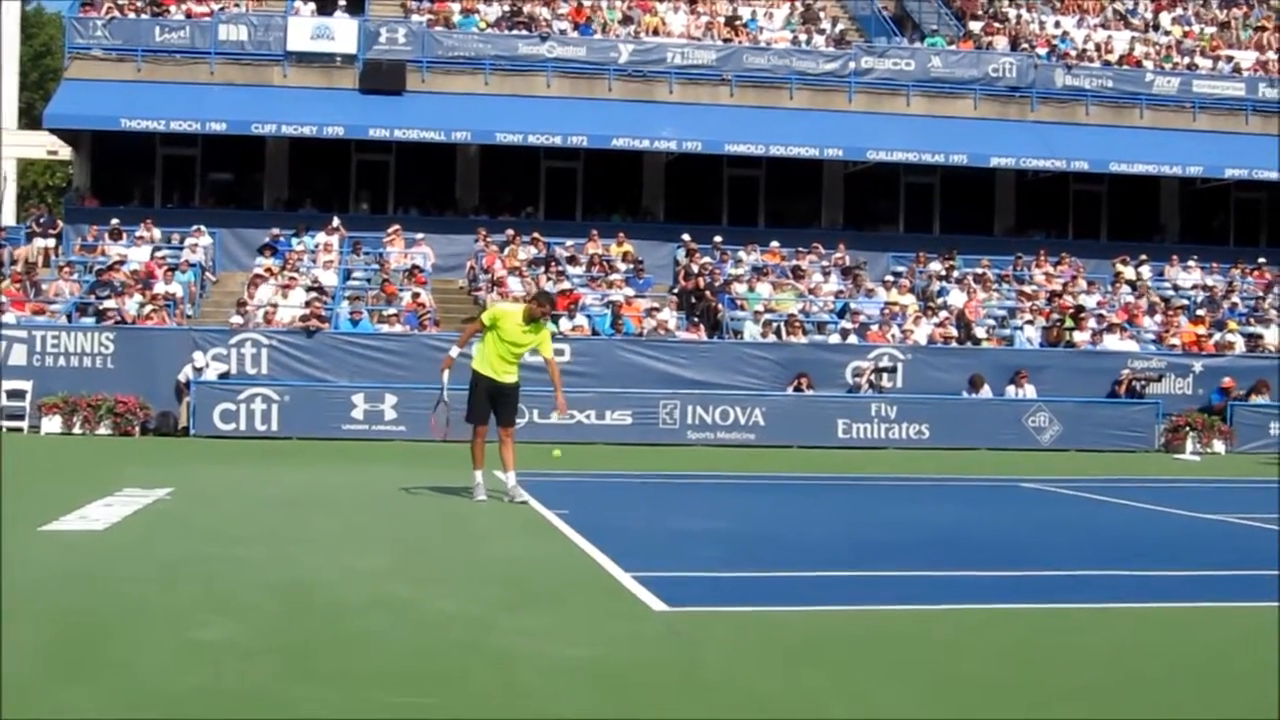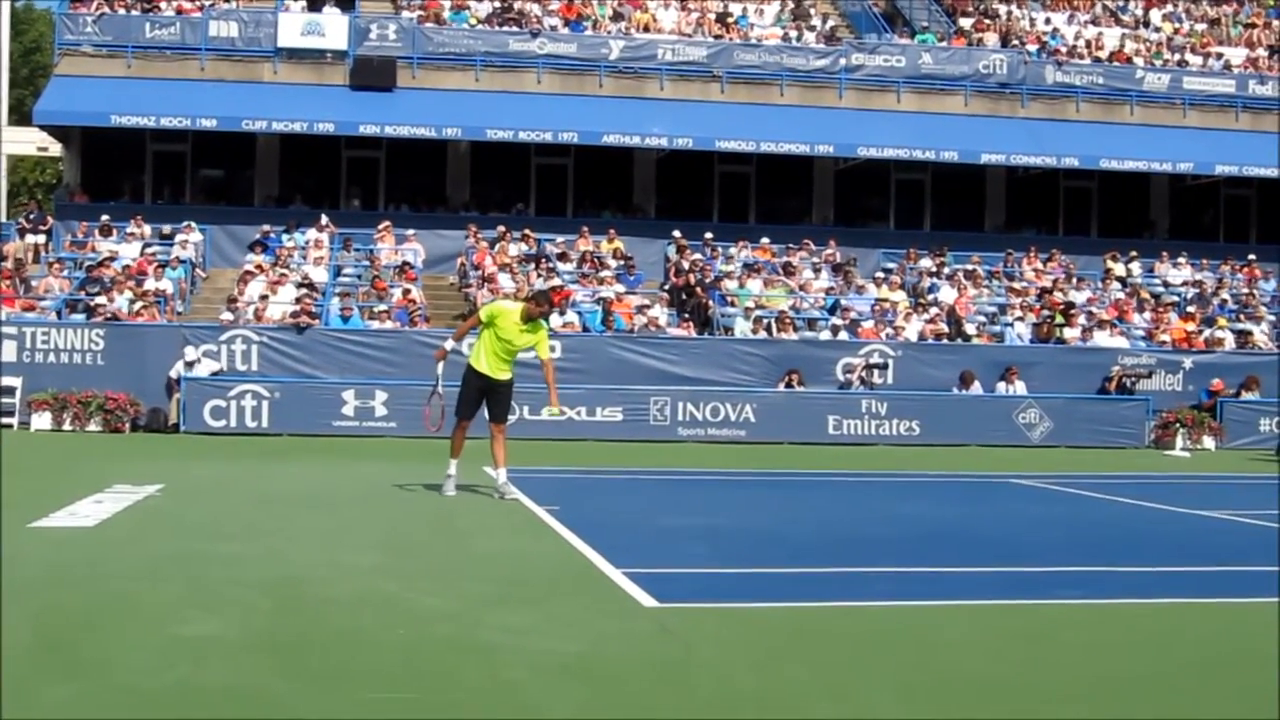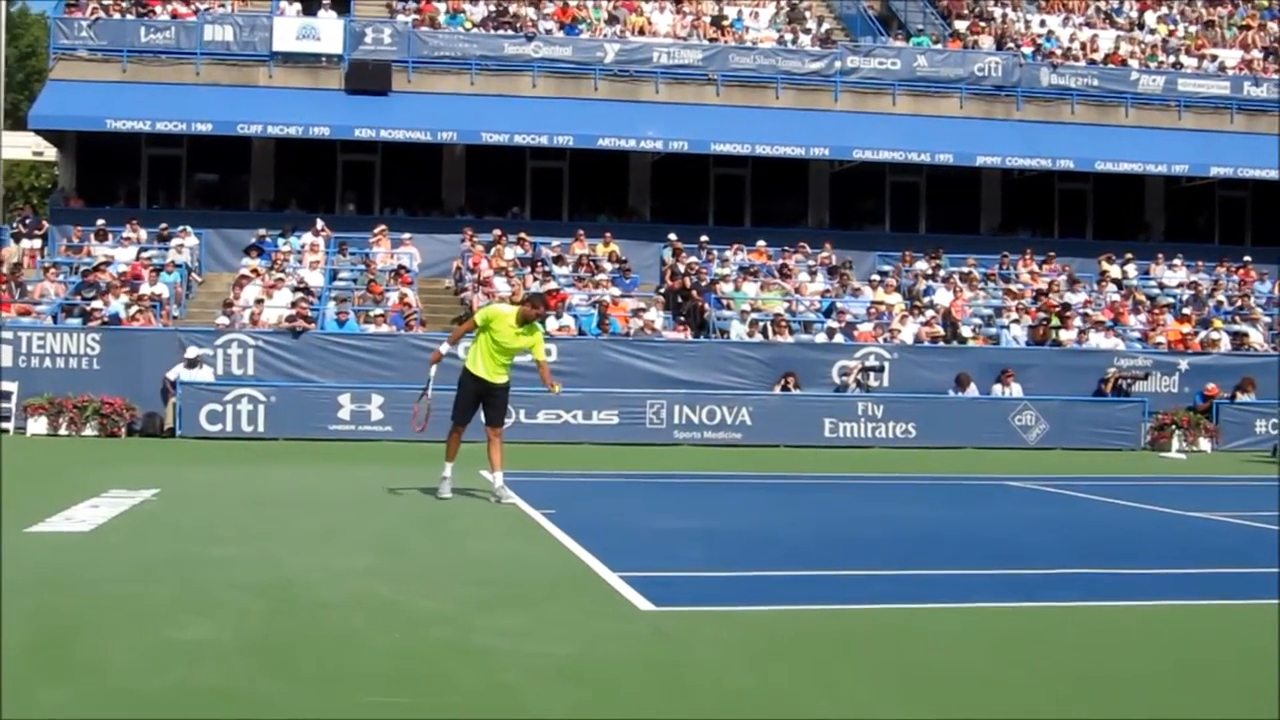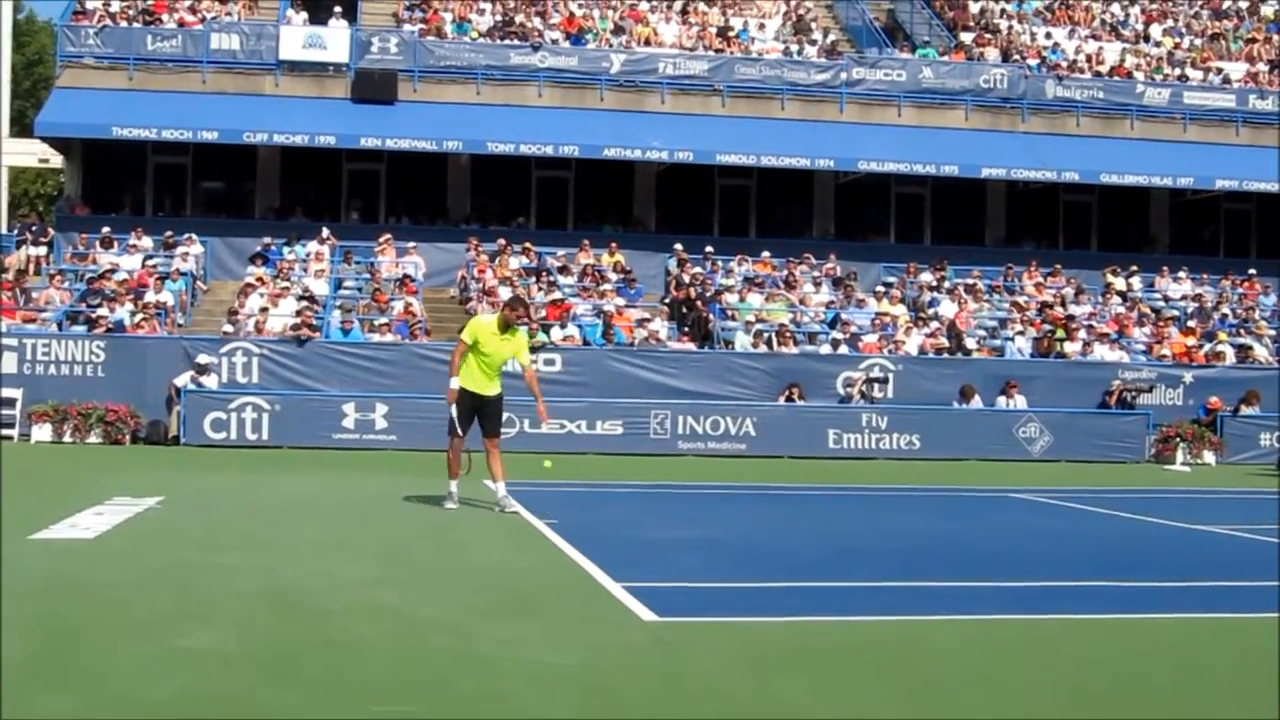
dt=0.4s
person 1, frame 1
left shoulder: (542, 331)
right shoulder: (502, 310)
left elbow: (550, 362)
right elbow: (472, 329)
left wrist: (559, 392)
right wrist: (452, 355)
left hip: (509, 382)
right hip: (483, 376)
left knee: (507, 433)
right knee: (480, 430)
left ankle: (511, 485)
right ankle: (478, 481)
person 1, frame 2
left shoulder: (539, 331)
right shoulder: (501, 308)
left elbow: (546, 363)
right elbow: (469, 324)
left wrist: (552, 394)
right wrist: (447, 347)
left hip: (502, 379)
right hip: (477, 372)
left knee: (499, 430)
right knee: (462, 423)
left ankle: (501, 482)
right ankle: (451, 473)
person 1, frame 3
left shoulder: (535, 334)
right shoulder: (496, 312)
left elbow: (542, 364)
right elbow: (465, 328)
left wrist: (550, 383)
right wrist: (443, 349)
left hip: (499, 383)
right hip: (473, 376)
left knee: (495, 433)
right knee: (458, 427)
left ankle: (498, 485)
right ankle: (446, 476)
person 1, frame 4
left shoulder: (519, 338)
right shoulder: (479, 323)
left elbow: (528, 371)
right elbow: (458, 353)
left wrist: (539, 402)
right wrist: (453, 384)
left hip: (492, 394)
right hip: (466, 390)
left knee: (493, 444)
right knee: (457, 441)
left ankle: (502, 495)
right ankle: (452, 491)
